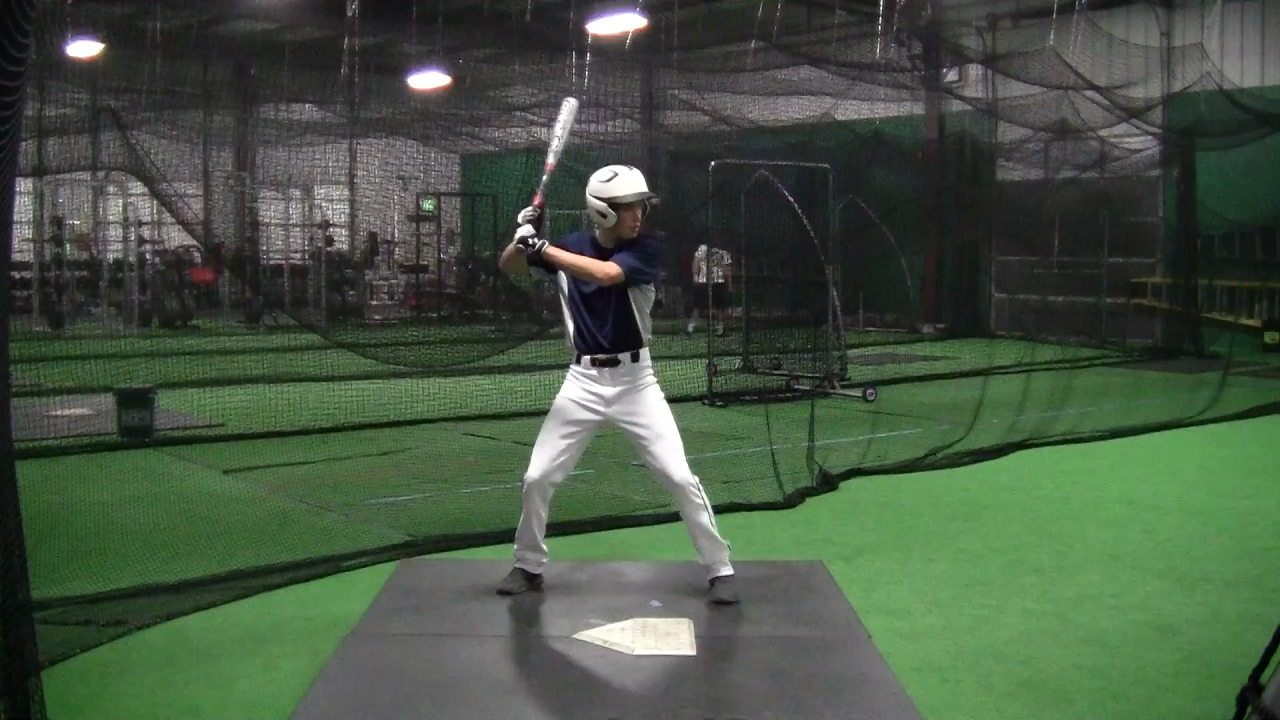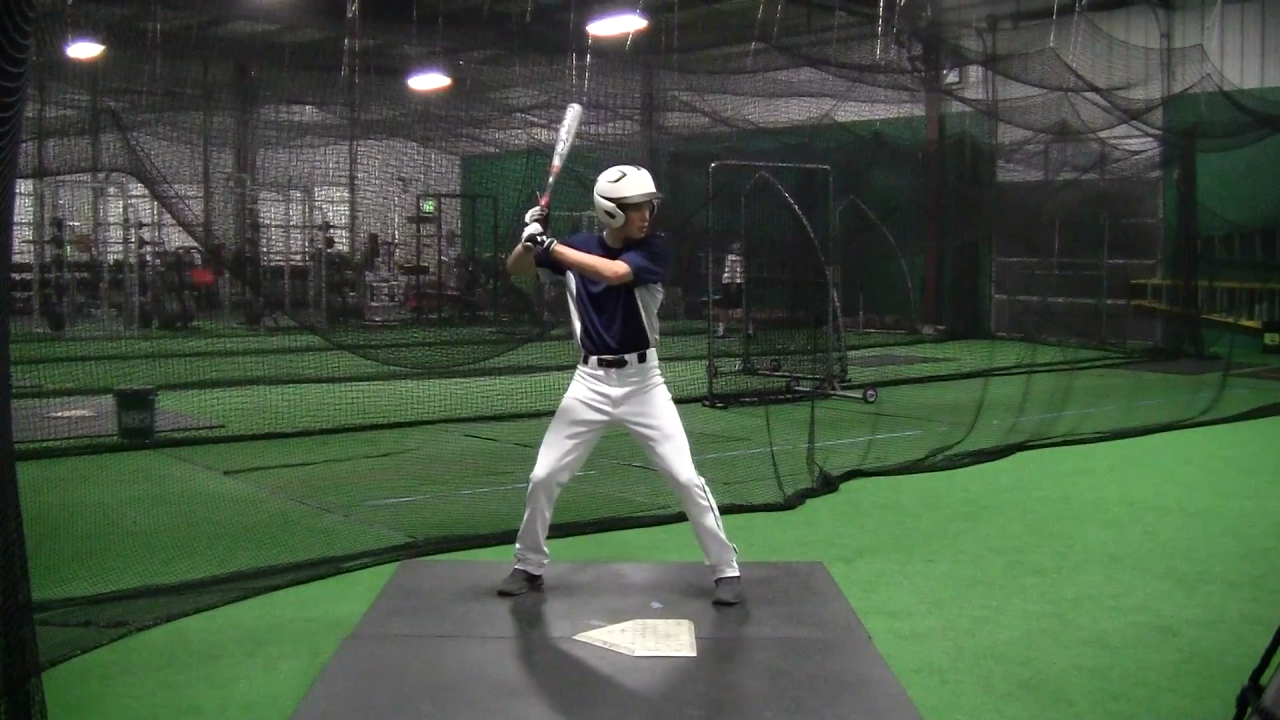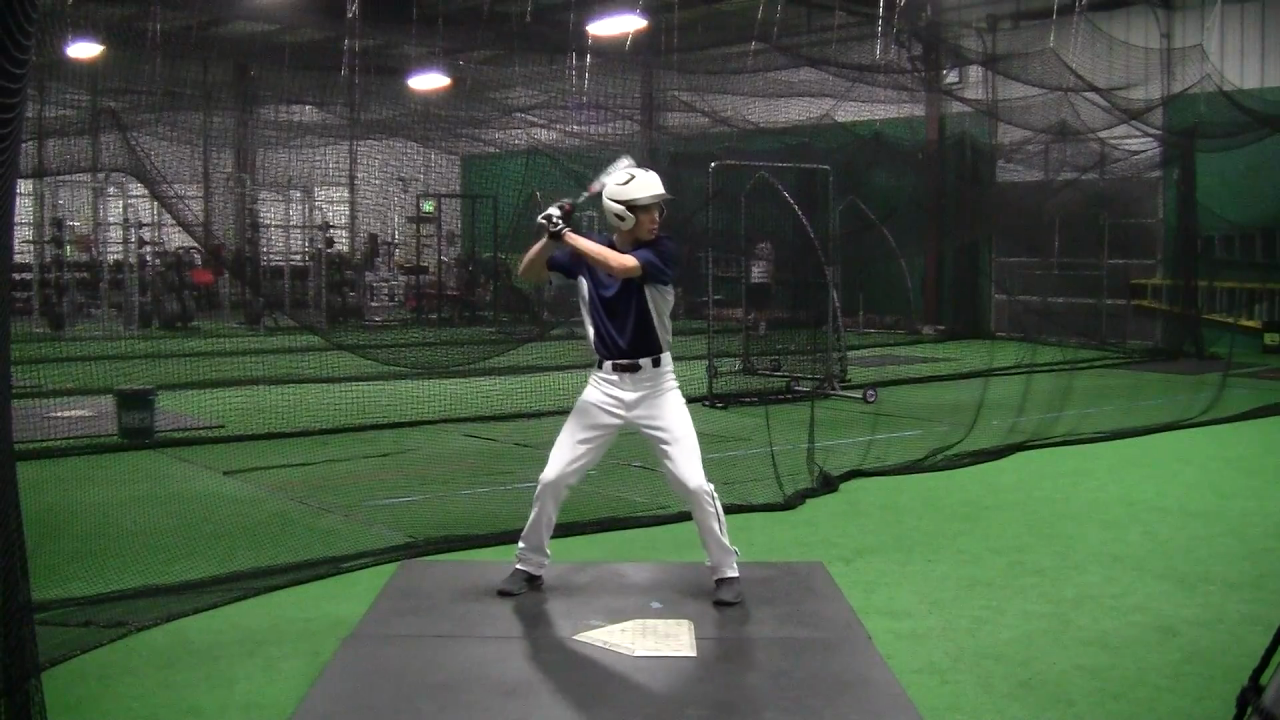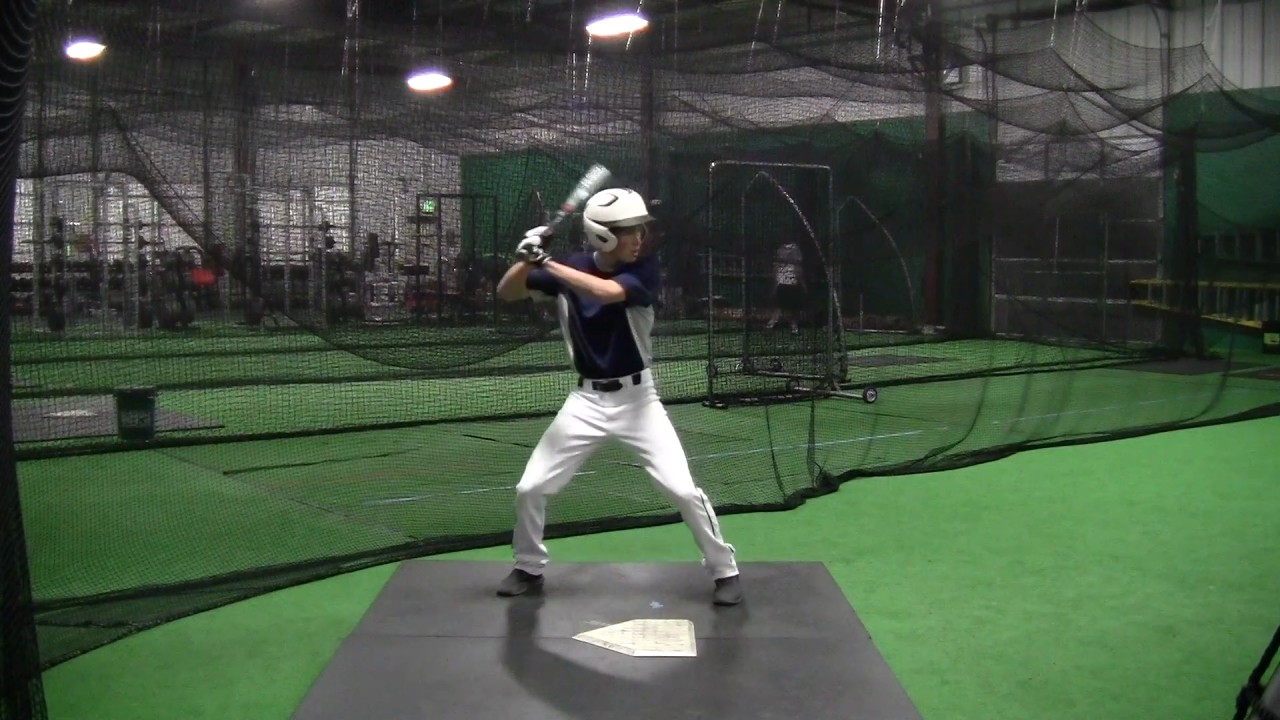
dt=0.4s
person 1, frame 1
left shoulder: (645, 248)
right shoulder: (572, 244)
left elbow: (604, 274)
right elbow: (508, 268)
left wrist: (540, 246)
right wrist: (522, 234)
left hip: (635, 379)
right hip: (583, 380)
left knee: (679, 477)
right knee: (537, 477)
left ankle: (719, 567)
right ankle: (528, 565)
person 1, frame 2
left shoulder: (654, 248)
right shoulder: (579, 245)
left elbow: (614, 272)
right elbow: (516, 269)
left wrist: (549, 244)
right wrist: (530, 235)
left hip: (642, 380)
right hip: (590, 381)
left knee: (685, 479)
right knee: (544, 477)
left ankle: (725, 569)
right ankle: (528, 565)
person 1, frame 3
left shoulder: (663, 250)
right shoulder: (584, 252)
left elbow: (621, 265)
right elbow: (527, 274)
left wrist: (566, 234)
right wrist: (551, 235)
left hip: (656, 385)
right hip: (605, 386)
left knee: (694, 484)
right knee: (553, 479)
left ankle: (725, 570)
right ankle: (529, 565)
person 1, frame 4
left shoulder: (644, 271)
right shoulder: (571, 266)
left elbow: (606, 292)
right elbow: (507, 293)
left wrist: (545, 263)
right wrist: (528, 259)
left hip: (636, 399)
right hip: (585, 400)
left knee: (683, 490)
right knee: (530, 487)
left ankle: (724, 570)
right ankle: (529, 566)
